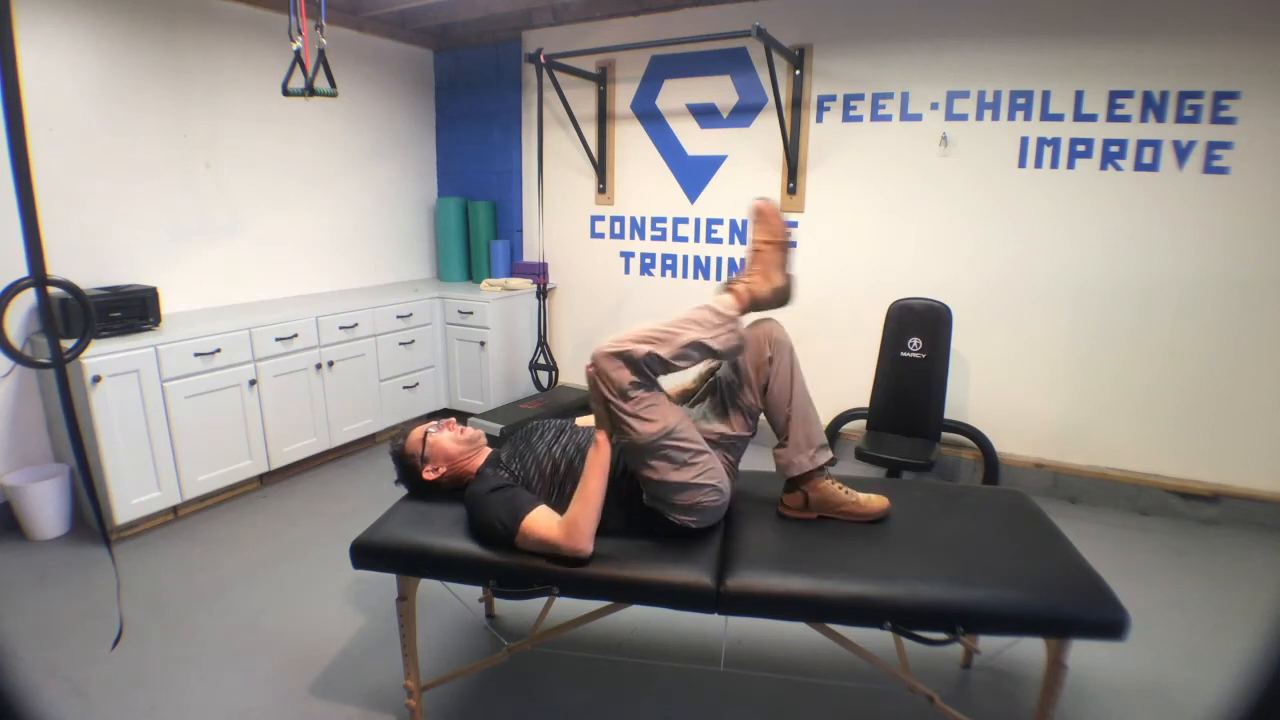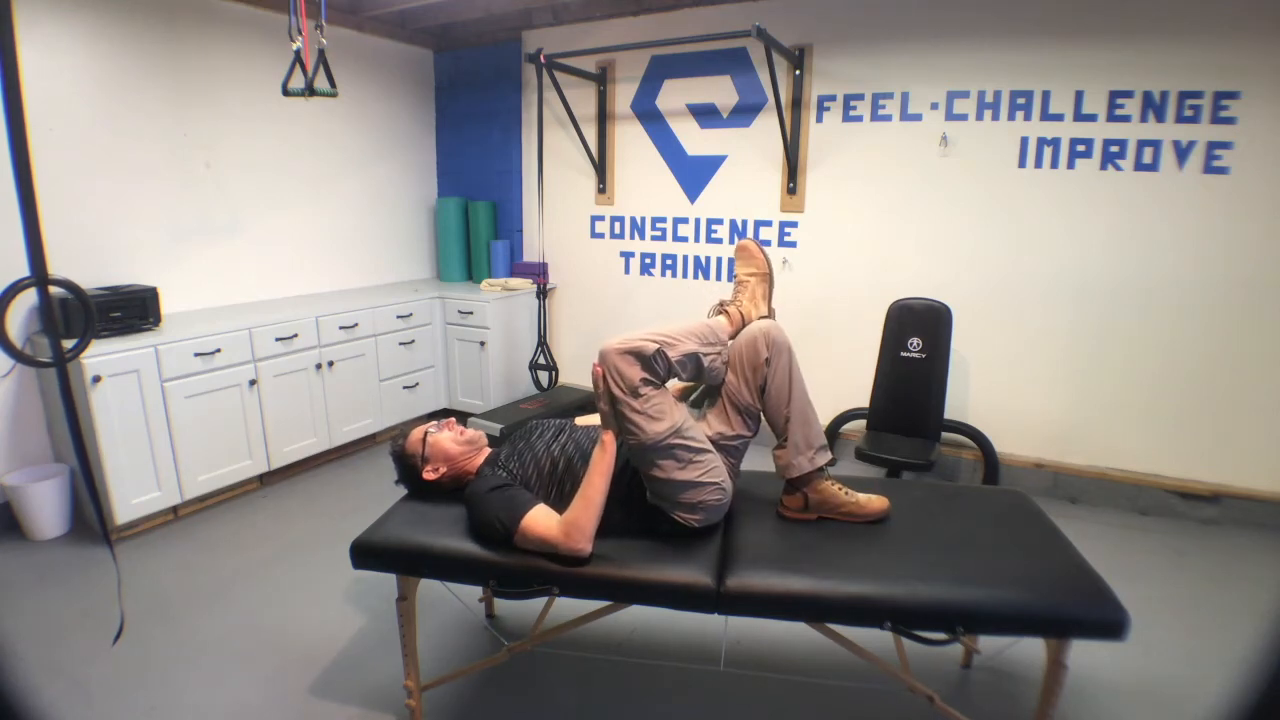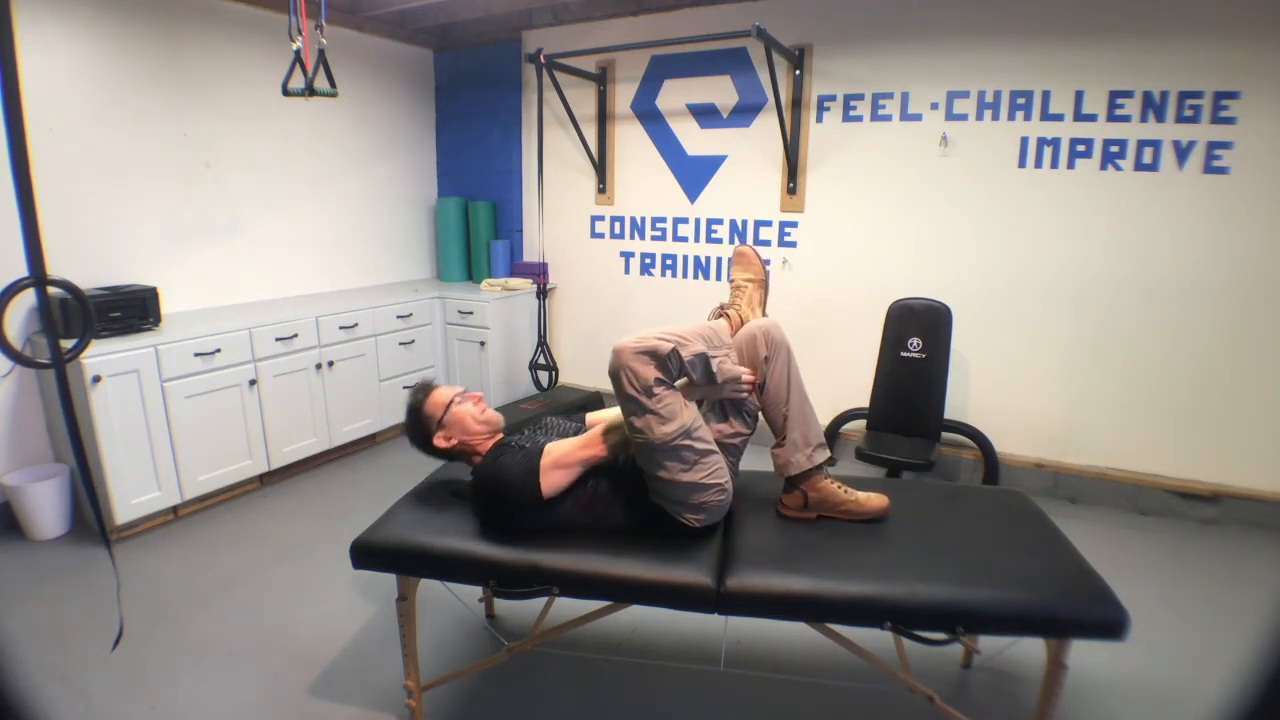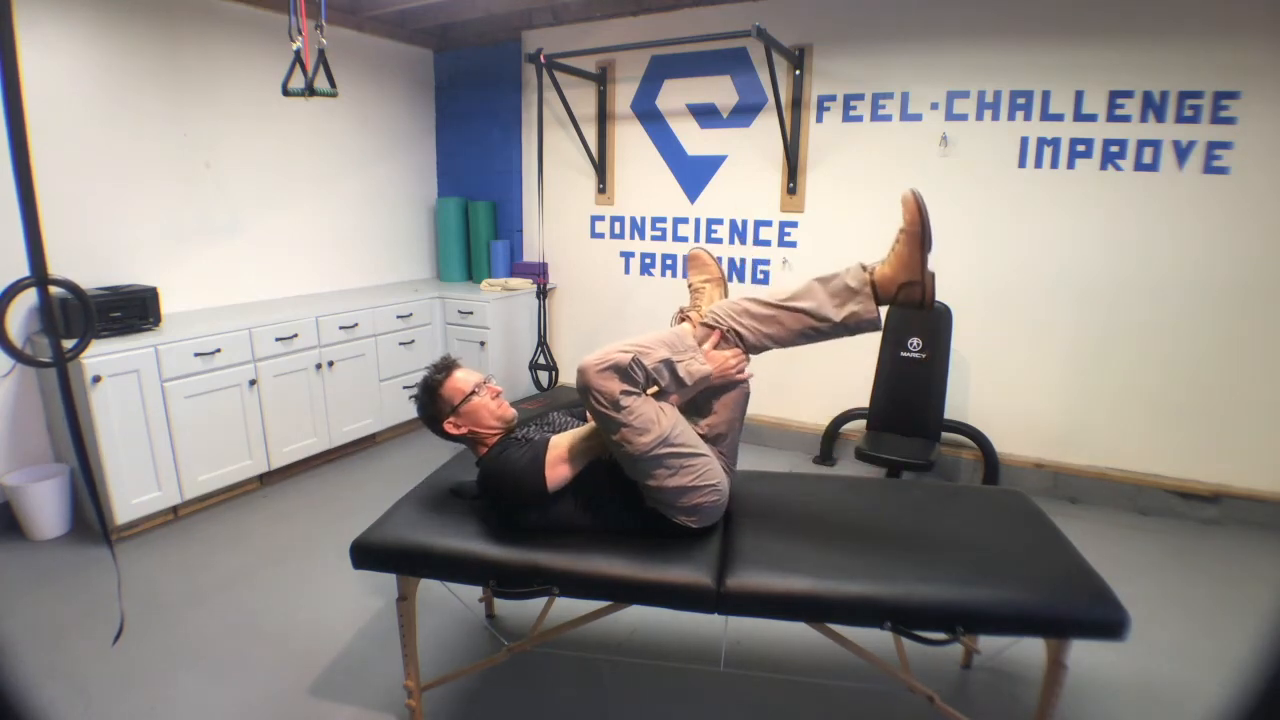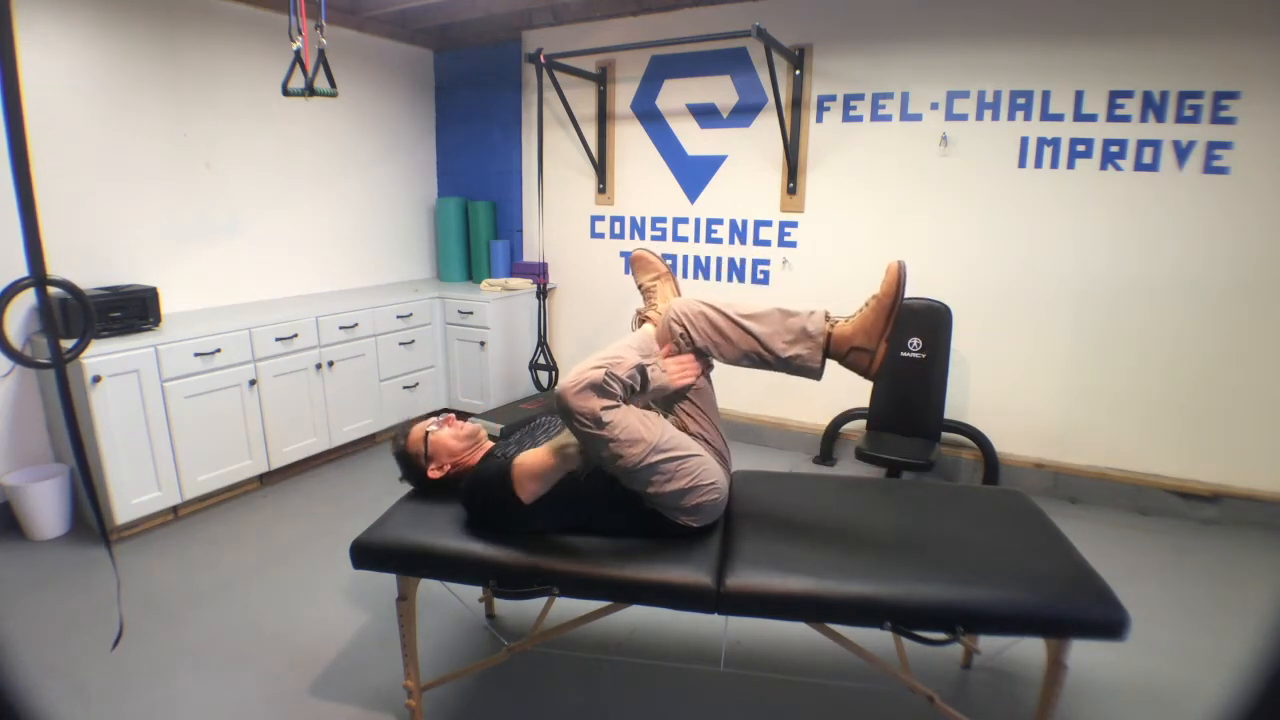
dt=1s
person 1, frame 1
left shoulder: (523, 439)
right shoulder: (488, 499)
left elbow: (628, 415)
right elbow: (576, 541)
left wrist: (690, 391)
right wrist: (605, 434)
left hip: (699, 456)
right hip: (692, 496)
left knee: (767, 339)
right knee: (612, 359)
left ankle: (807, 486)
right ankle: (750, 291)
person 1, frame 2
left shoulder: (524, 437)
right shoulder: (487, 497)
left elbow: (630, 413)
right elbow: (575, 540)
left wrist: (694, 378)
right wrist: (610, 432)
left hip: (703, 459)
right hip: (694, 496)
left knee: (766, 339)
right knee: (620, 356)
left ankle: (807, 485)
right ankle: (736, 316)
person 1, frame 3
left shoulder: (530, 436)
right shoulder: (499, 477)
left elbow: (624, 416)
right elbow: (597, 446)
left wrist: (690, 388)
right wrist: (696, 389)
left hip: (691, 462)
right hip: (691, 498)
left knee: (764, 337)
right knee: (631, 354)
left ankle: (806, 484)
right ankle: (731, 321)
person 1, frame 4
left shoulder: (537, 428)
right shoulder: (502, 473)
left elbow: (617, 420)
right elbow: (596, 439)
left wrist: (688, 367)
right wrist: (693, 373)
left hip: (698, 461)
right hip: (693, 495)
left knee: (732, 321)
right knee: (599, 370)
left ankle: (883, 285)
right ankle: (699, 325)
person 1, frame 5
left shoulder: (518, 441)
right shoulder: (486, 488)
left elbow: (593, 433)
right elbow: (565, 455)
left wrist: (647, 369)
right wrist: (653, 381)
left hip: (696, 457)
right hip: (694, 493)
left knee: (687, 315)
right knee: (578, 387)
left ankle: (839, 339)
right ankle: (659, 325)
